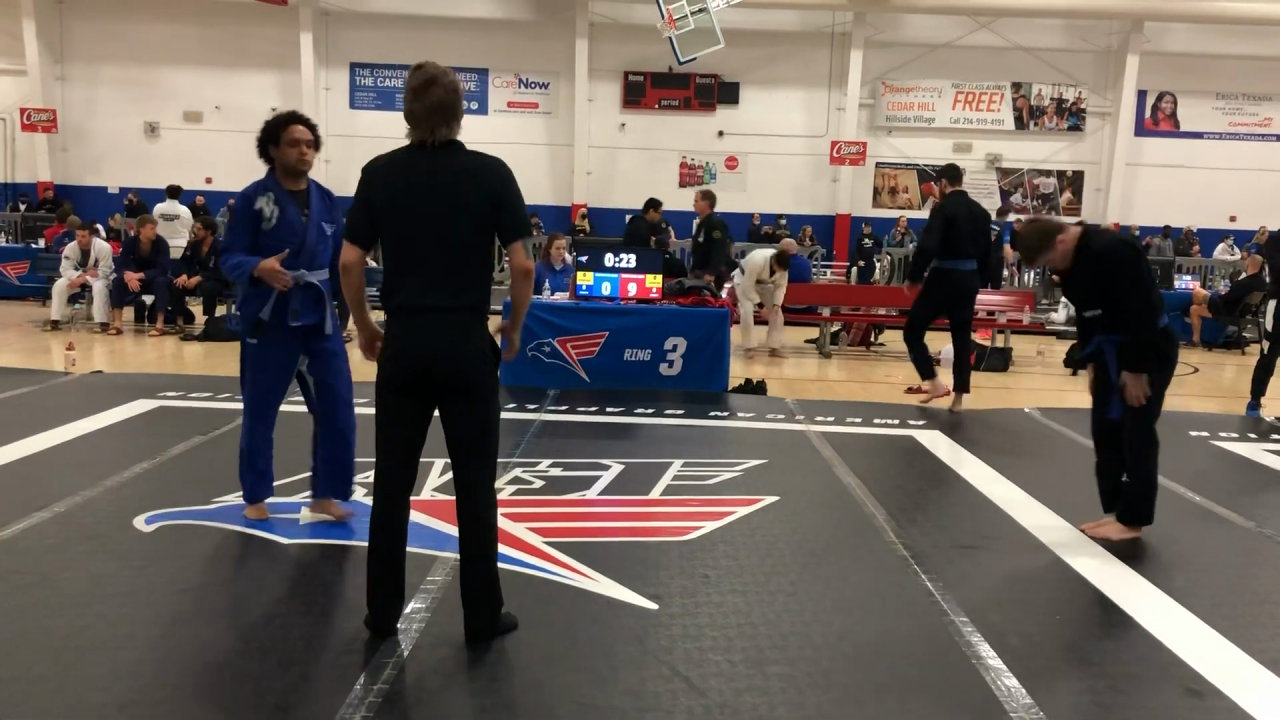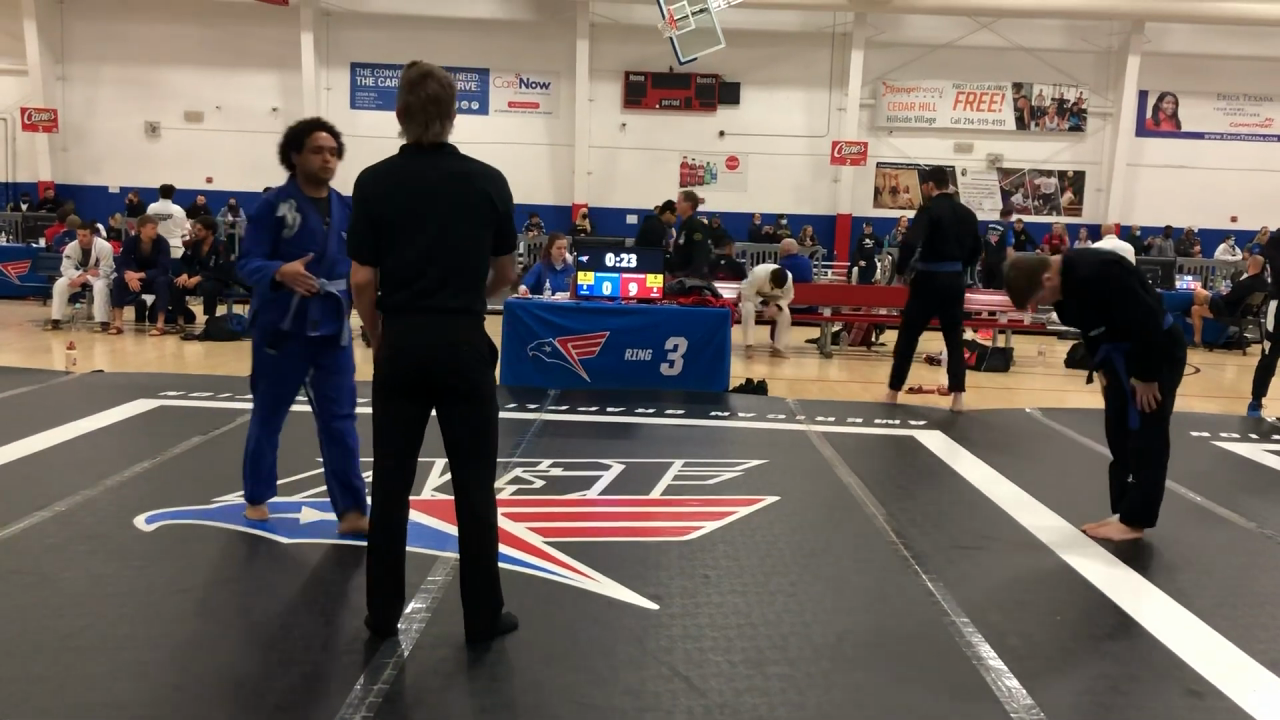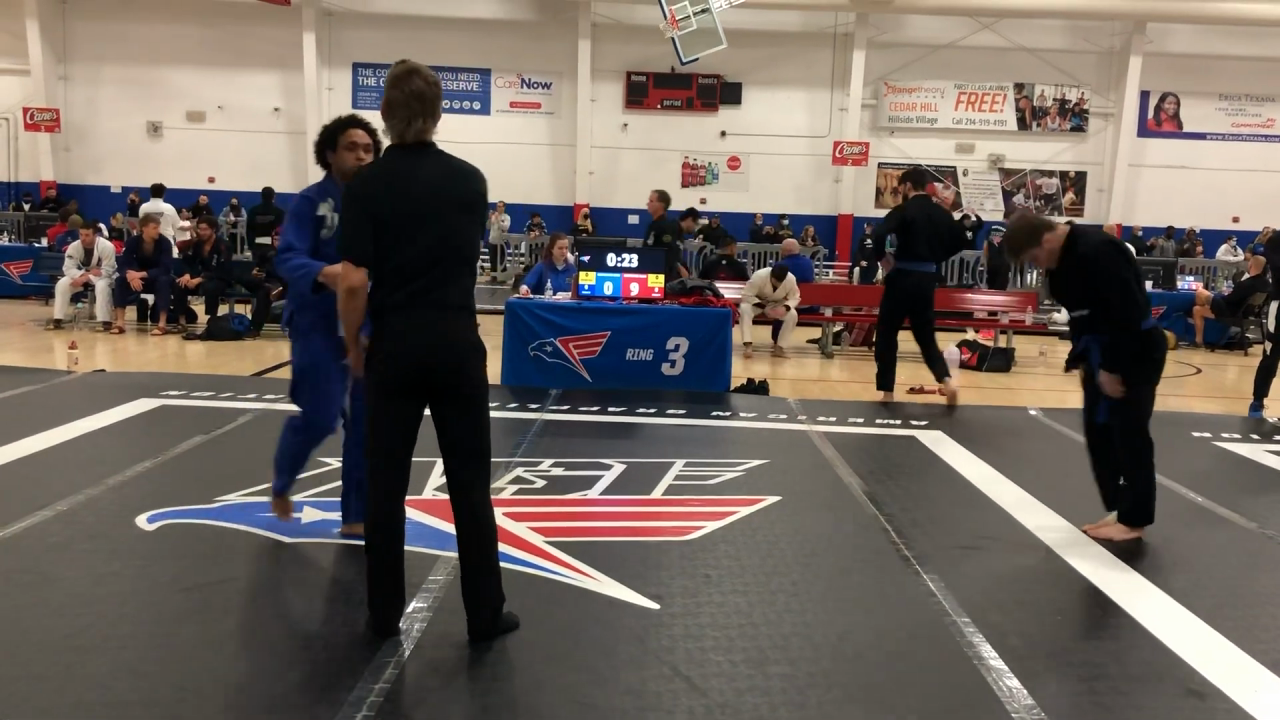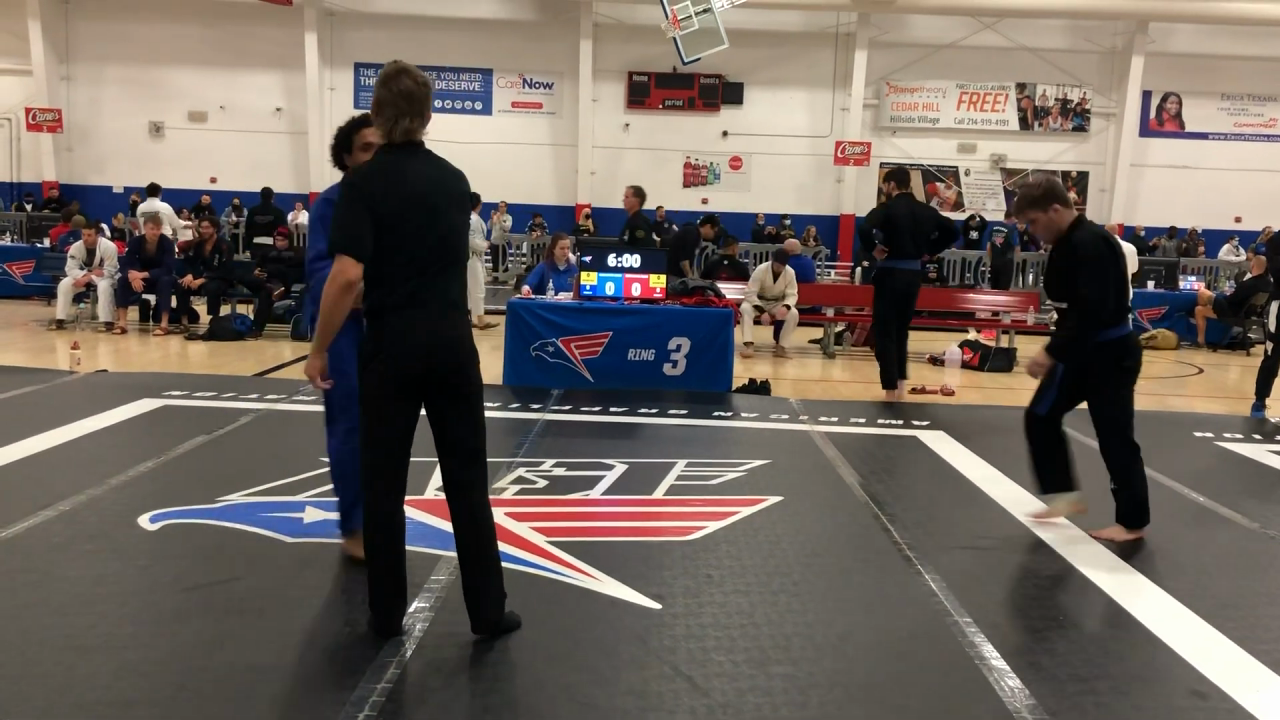
dt=0.2s
person 1, frame 1
left shoulder: (380, 173)
right shoulder: (491, 173)
left elbow: (351, 264)
right elbow: (522, 266)
left wrist: (364, 330)
right wrist: (514, 327)
left hip: (404, 345)
right hip: (467, 344)
left knee: (392, 484)
right knee: (475, 486)
left ankle: (383, 612)
right ankle: (482, 616)
person 1, frame 2
left shoulder: (375, 182)
right shoulder: (487, 181)
left elbow: (362, 282)
right elbow: (504, 273)
left wrist: (381, 337)
left hip: (401, 347)
right hip: (464, 345)
left knee: (390, 485)
right knee: (474, 486)
left ankle: (383, 613)
right ankle: (483, 616)
person 1, frame 3
left shoulder: (367, 184)
right shoulder: (469, 179)
left elbow: (354, 283)
left wrist: (353, 344)
left hip: (395, 345)
right hip: (457, 342)
left knee: (386, 484)
right knee: (470, 483)
left ankle: (384, 612)
right ankle: (485, 613)
person 1, frame 4
left shoulder: (363, 181)
right shoulder: (454, 179)
left elbow: (348, 277)
left wrist: (319, 350)
left hip: (391, 346)
right hip: (452, 341)
left knee: (383, 484)
right knee: (467, 481)
left ankle: (386, 613)
right ankle: (487, 610)
person 2, frame 1
left shoulder: (326, 200)
right shoulder: (253, 199)
left elbow: (339, 257)
right elbow: (229, 257)
right wrist: (258, 268)
left hip: (319, 317)
right hip: (269, 318)
left knee: (337, 406)
right knee: (261, 408)
left ankle: (330, 494)
right ankle: (256, 495)
person 2, frame 2
left shoulder: (345, 208)
right shoulder: (272, 204)
left elbow: (354, 265)
right elbow: (247, 262)
right wrist: (280, 272)
left hip: (332, 327)
right hip: (281, 326)
left knee: (339, 418)
right knee: (269, 412)
left ankle: (351, 510)
right ankle: (257, 496)
person 2, frame 3
right shoulder: (309, 203)
right elbow: (288, 259)
right wrist: (324, 273)
left hip: (367, 325)
right hip: (319, 324)
left knee: (366, 422)
right knee: (318, 416)
left ankle: (356, 515)
right ankle: (282, 482)
person 2, frame 4
right shoulder: (332, 203)
right elbow: (320, 265)
right hip: (343, 326)
right knee: (352, 424)
left ankle: (363, 518)
right ankle: (353, 528)
person 3, frame 1
left shoulder: (1112, 251)
right shoulder: (1071, 261)
left elbow: (1143, 311)
left wrist: (1137, 367)
right wrist: (1092, 361)
left hip: (1149, 348)
right hip: (1113, 351)
left knee: (1135, 432)
right knee: (1106, 433)
left ankle: (1131, 519)
right ankle: (1117, 510)
person 3, frame 2
left shoulder: (1099, 272)
right shoulder: (1064, 282)
left elbow: (1145, 321)
left wrist: (1145, 376)
right wrist: (1103, 370)
left hip: (1158, 351)
right hip: (1123, 355)
left knee: (1146, 434)
right knee: (1120, 433)
left ankle: (1135, 519)
right ankle: (1123, 511)
person 3, frame 3
left shoulder: (1098, 251)
right shoulder: (1063, 258)
left elbow: (1127, 312)
left wrist: (1114, 366)
right wrist: (1085, 357)
left hip: (1136, 350)
right hip: (1104, 350)
left knee: (1130, 433)
right knee: (1100, 431)
left ankle: (1134, 520)
right ankle: (1119, 508)
person 3, frame 4
left shoulder: (1091, 244)
right shoulder: (1070, 242)
left elbow: (1092, 310)
left wrist: (1051, 353)
right wrist: (1056, 351)
left hip: (1109, 354)
right hip: (1082, 350)
left knee: (1114, 436)
right knee: (1040, 417)
left ankle: (1133, 521)
right ankle: (1064, 493)
person 4, frame 1
left shoulder: (943, 208)
right shoulder: (981, 211)
left elbow: (927, 246)
right elbow: (986, 251)
left wrist: (912, 276)
left hip: (944, 278)
right hip: (970, 279)
left knee: (913, 330)
right knee: (962, 338)
left ankle: (933, 382)
right ankle: (958, 398)
person 4, frame 2
left shoulder: (929, 210)
right shoulder: (966, 213)
left elbow: (912, 243)
right elbow: (976, 249)
left wrist: (903, 268)
left hip: (929, 280)
right hip: (955, 281)
left knee: (907, 336)
right knee: (954, 340)
left ankle: (894, 391)
right ankle: (957, 397)
person 4, frame 3
left shoulder: (903, 211)
right shoulder: (942, 213)
left elbow: (879, 234)
right elbow: (960, 239)
left wrist: (881, 256)
left hip: (903, 279)
right hip: (927, 280)
left knee: (887, 335)
right knee: (926, 336)
left ankle: (887, 393)
right ankle: (946, 381)
person 4, frame 4
left shoulder: (888, 208)
right shoulder: (926, 211)
left elbow: (864, 228)
right elbow: (952, 231)
left wrist: (873, 248)
right wrist: (929, 250)
left hip: (890, 275)
right hip: (913, 276)
left knee: (884, 333)
right knee: (900, 332)
left ankle: (891, 390)
right ankle: (900, 381)
